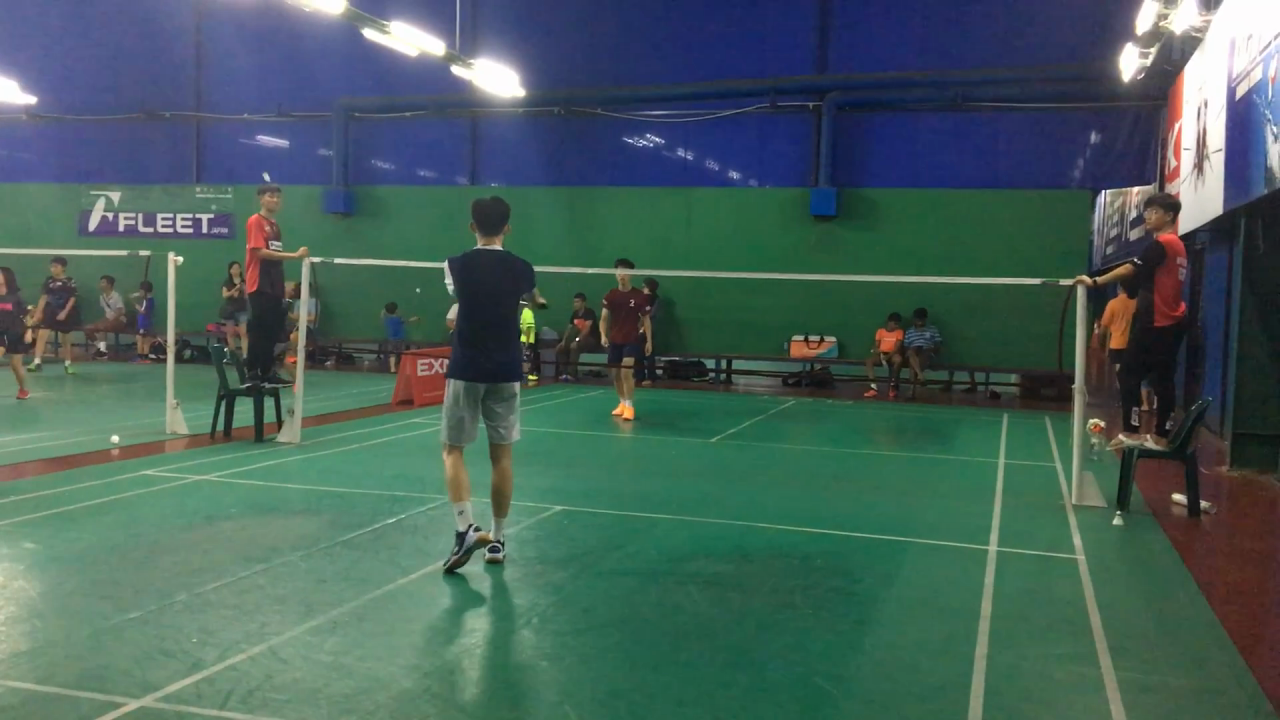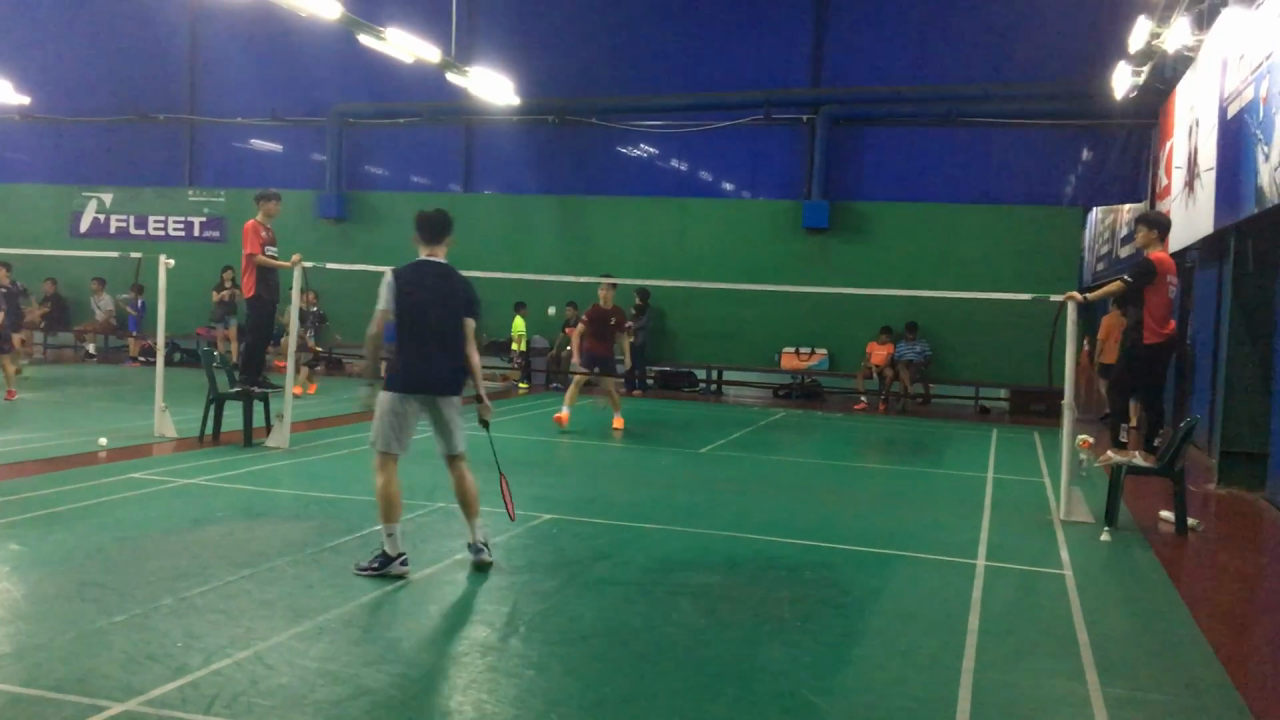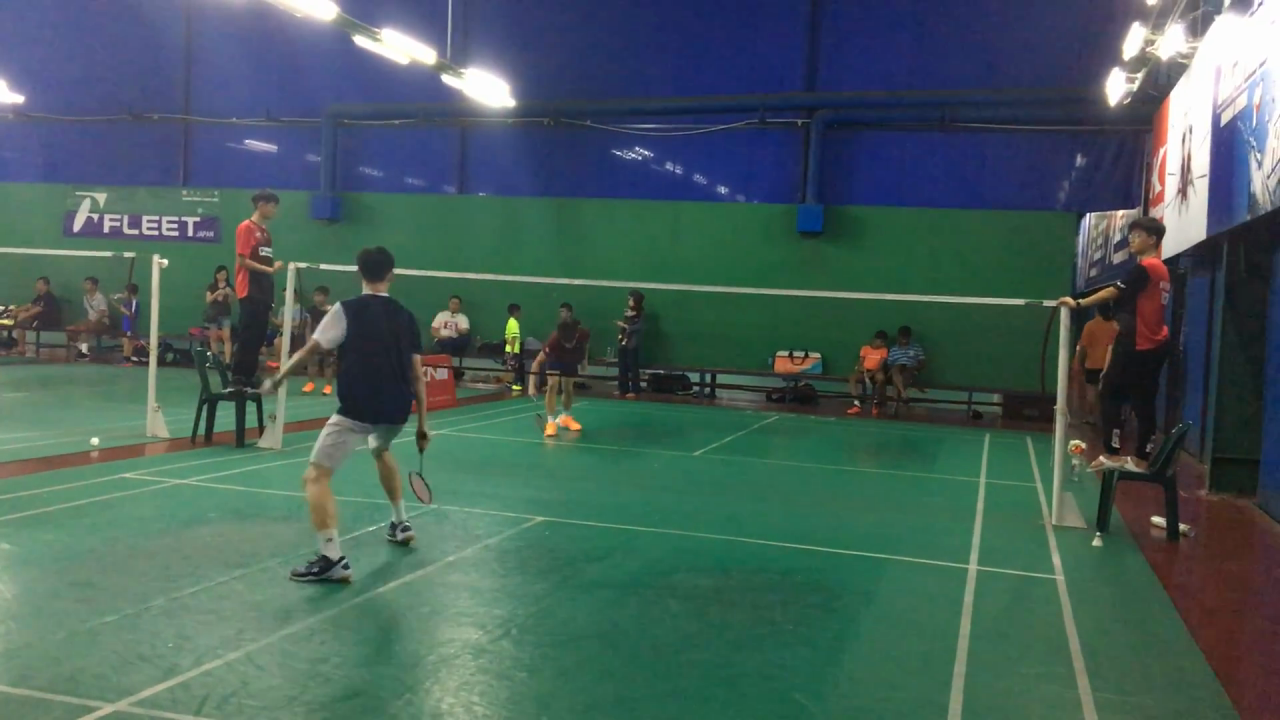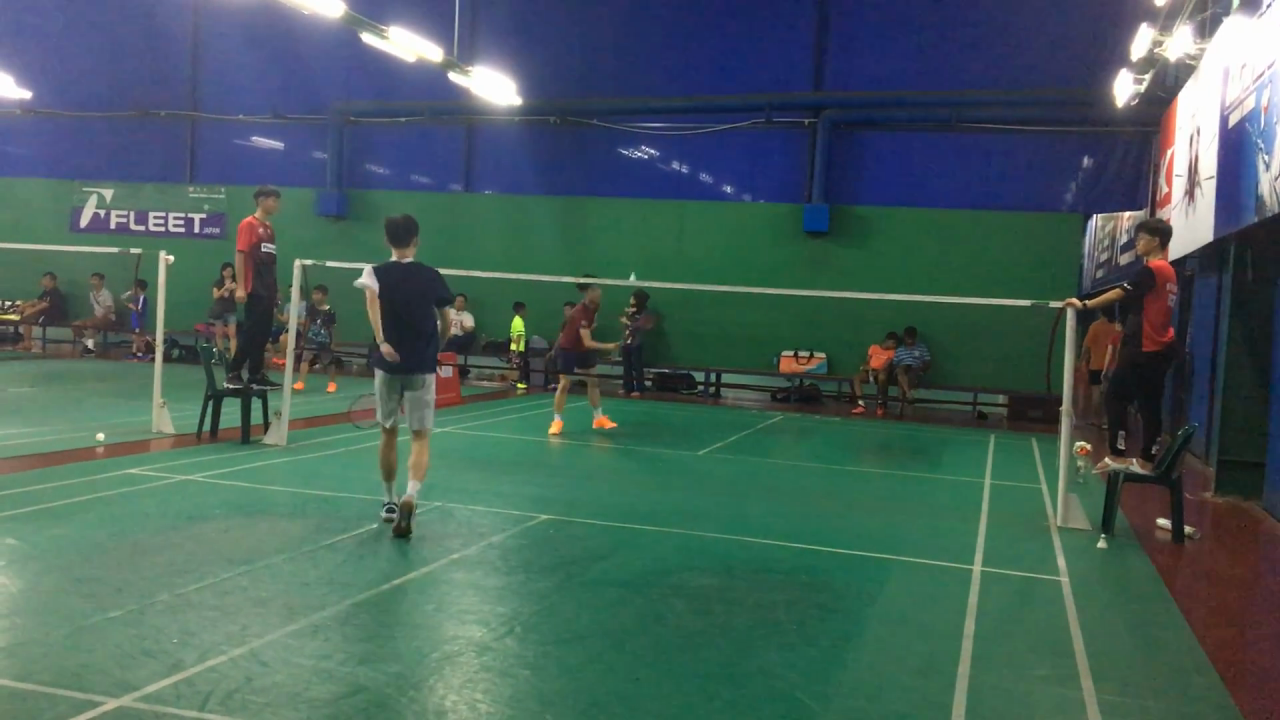
dt=0.5s
person 1, frame 1
left shoulder: (456, 266)
right shoulder: (521, 268)
right elbow: (534, 299)
left hip: (465, 370)
right hip: (506, 372)
left knee: (452, 451)
right knee: (502, 456)
left ankle: (466, 528)
right ankle: (497, 539)
person 1, frame 2
left shoulder: (397, 277)
right shoulder: (462, 286)
left elbow: (376, 333)
right elbow: (469, 342)
left wrist: (368, 376)
right wrist: (480, 392)
left hip: (402, 383)
right hip: (446, 385)
left knee: (385, 464)
right knee: (457, 463)
left ankle: (393, 553)
right ankle: (478, 544)
person 1, frame 3
left shoulder: (346, 311)
right shoulder: (406, 318)
left elbow: (309, 351)
right elbow: (417, 375)
left wrist: (275, 379)
right wrist: (422, 423)
left hip: (357, 411)
right hip: (396, 410)
left knee: (316, 477)
right knee: (381, 451)
left ankle: (332, 558)
right ankle: (401, 523)
person 1, frame 4
left shoulder: (376, 273)
right shoulder: (432, 277)
left elbow: (371, 298)
right elbow: (446, 323)
left wrist: (381, 341)
left hip: (389, 364)
right hip: (421, 367)
left knee: (388, 433)
right knee: (420, 439)
left ankle: (390, 502)
right ankle: (408, 498)
person 2, frame 1
left shoulder: (1161, 244)
right shoulder: (1177, 246)
left elbow: (1130, 269)
left wrist: (1095, 281)
left hip: (1155, 324)
right hip: (1171, 323)
left knee: (1129, 373)
right knee: (1163, 380)
left ankle: (1132, 432)
right ankle: (1161, 436)
person 2, frame 2
left shoulder: (1151, 262)
right shoulder: (1167, 264)
left elbow: (1120, 286)
left wrist: (1084, 298)
left hip: (1144, 342)
right hip: (1161, 340)
left knee: (1118, 390)
right knee: (1152, 397)
left ankle: (1120, 448)
right ankle: (1149, 453)
person 2, frame 3
left shoulder: (1144, 268)
right shoulder: (1161, 270)
left elbow: (1113, 293)
left wrist: (1078, 303)
left hip: (1137, 347)
right hip: (1154, 346)
left knee: (1110, 395)
right knee: (1144, 403)
left ankle: (1112, 454)
right ankle: (1141, 458)
person 2, frame 4
left shoulder: (1151, 270)
right shoulder: (1168, 272)
left elbow: (1119, 294)
left wrist: (1084, 304)
left hip: (1143, 349)
right hip: (1160, 348)
left knee: (1116, 397)
right knee: (1150, 404)
left ankle: (1117, 456)
right ankle: (1146, 460)
person 3, frame 1
left shoulder: (275, 225)
right shoulder: (255, 221)
right elbow: (260, 252)
left wrist: (282, 285)
right wrist: (294, 255)
left hip: (274, 287)
right hip: (260, 286)
left knee: (273, 331)
right knee: (259, 331)
left ankle: (267, 372)
right ankle: (252, 374)
person 3, frame 2
left shoulder: (270, 231)
right shoulder: (251, 227)
right elbow: (255, 257)
right wrist: (287, 264)
left hip: (269, 291)
right hip: (256, 291)
left knee: (265, 336)
right knee: (255, 335)
left ankle: (257, 377)
right ankle: (244, 378)
person 3, frame 3
left shoulder: (265, 232)
right shoulder: (246, 228)
right elbow: (243, 260)
right wrist: (270, 269)
left hip: (263, 292)
right hip: (250, 292)
left knee: (258, 337)
right knee: (248, 336)
left ankle: (250, 377)
right ankle: (237, 378)
person 3, frame 4
left shoulder: (269, 228)
right shoulder: (248, 224)
right elbow: (240, 256)
left wrist: (275, 289)
right wrist: (240, 287)
left hip: (267, 290)
right hip: (253, 290)
left knee: (263, 334)
right knee: (251, 332)
left ankle: (256, 375)
right ankle: (233, 374)
